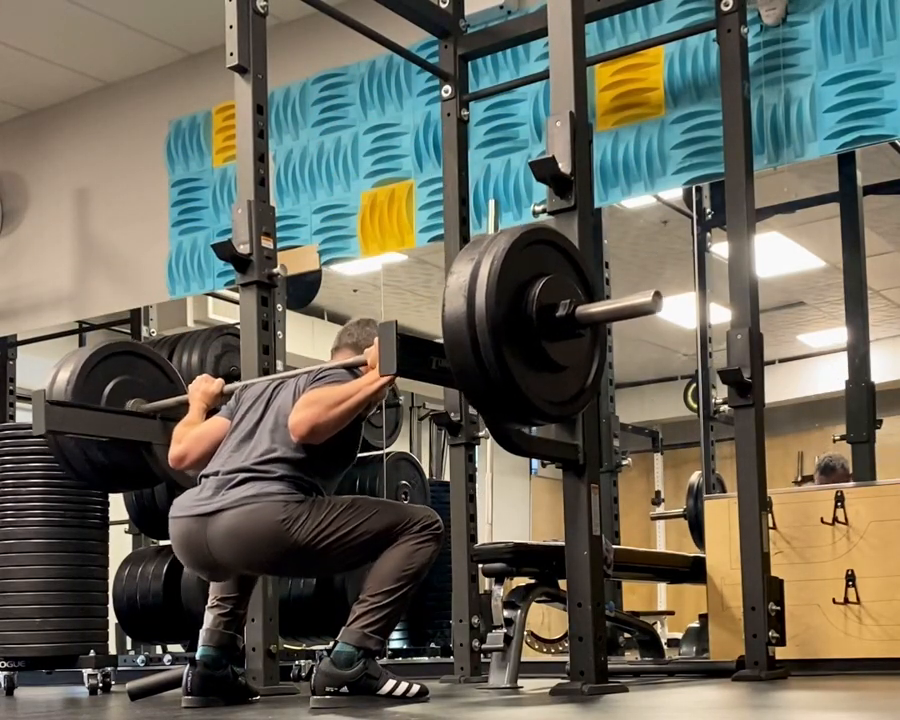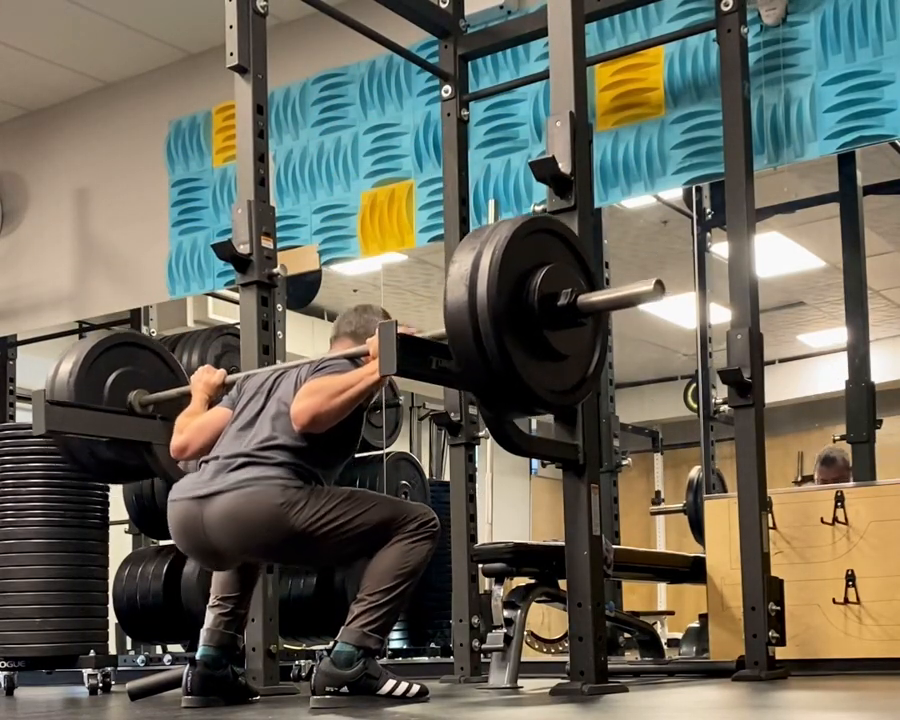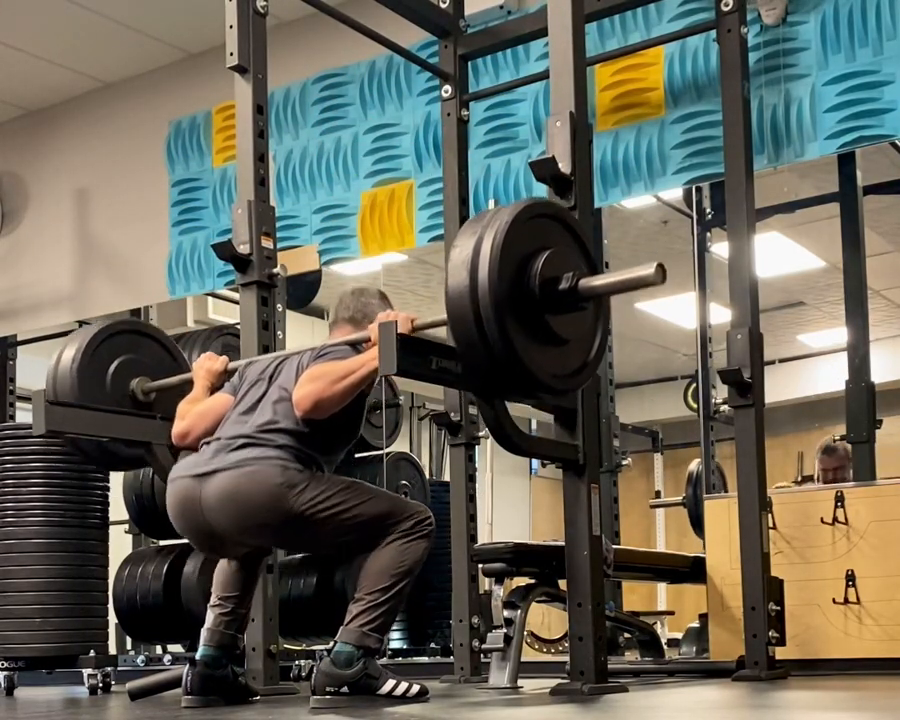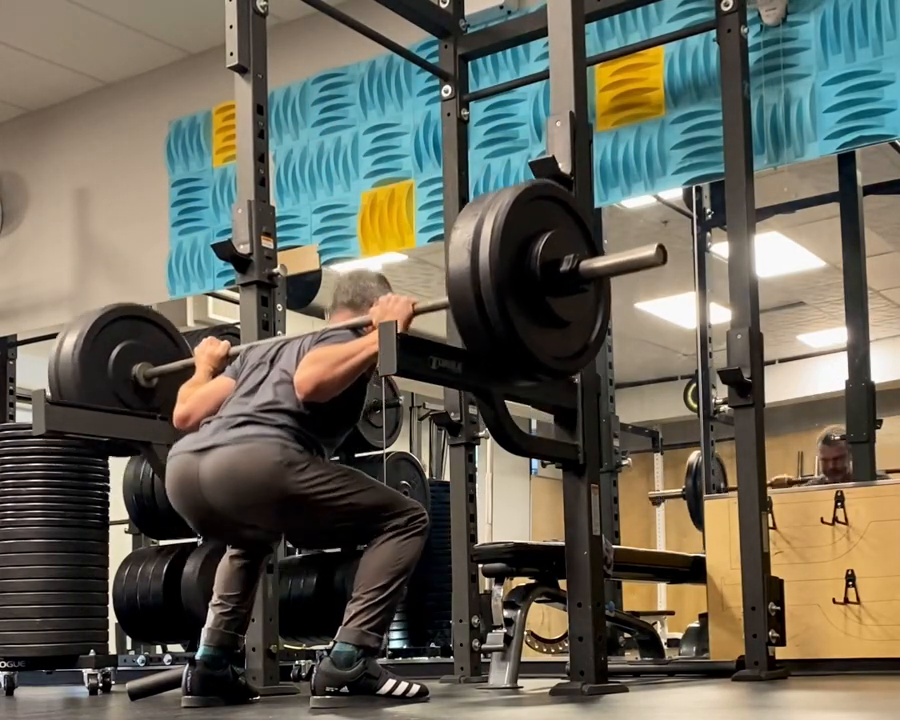
dt=0.1s
person 1, frame 1
left shoulder: (258, 388)
right shoulder: (346, 379)
left elbow: (180, 454)
right elbow: (304, 425)
left wrist: (199, 404)
right wrist: (383, 375)
left hip: (187, 533)
right hip: (256, 522)
right knee: (420, 526)
left ankle: (210, 667)
right ankle: (348, 667)
person 1, frame 2
left shoulder: (259, 378)
right shoulder: (347, 369)
left elbow: (182, 445)
right elbow: (305, 414)
left wrist: (202, 395)
right wrist: (383, 365)
left hip: (184, 517)
right hip: (254, 507)
right knee: (415, 524)
left ankle: (211, 666)
right ankle: (348, 666)
person 1, frame 3
left shoulder: (262, 365)
right shoulder: (350, 356)
left elbow: (184, 431)
right elbow: (308, 399)
left wrist: (204, 382)
right wrist: (383, 350)
left hip: (184, 496)
right hip: (252, 487)
left knee: (251, 539)
right knee: (410, 523)
left ankle: (210, 667)
right ankle: (347, 666)
person 1, frame 4
left shoulder: (264, 349)
right shoulder: (352, 341)
left elbow: (185, 415)
right elbow: (309, 381)
left wrist: (206, 366)
right wrist: (385, 334)
left hip: (183, 472)
right hip: (251, 466)
left knee: (252, 533)
right knee: (403, 520)
left ankle: (211, 666)
right ankle: (347, 664)
